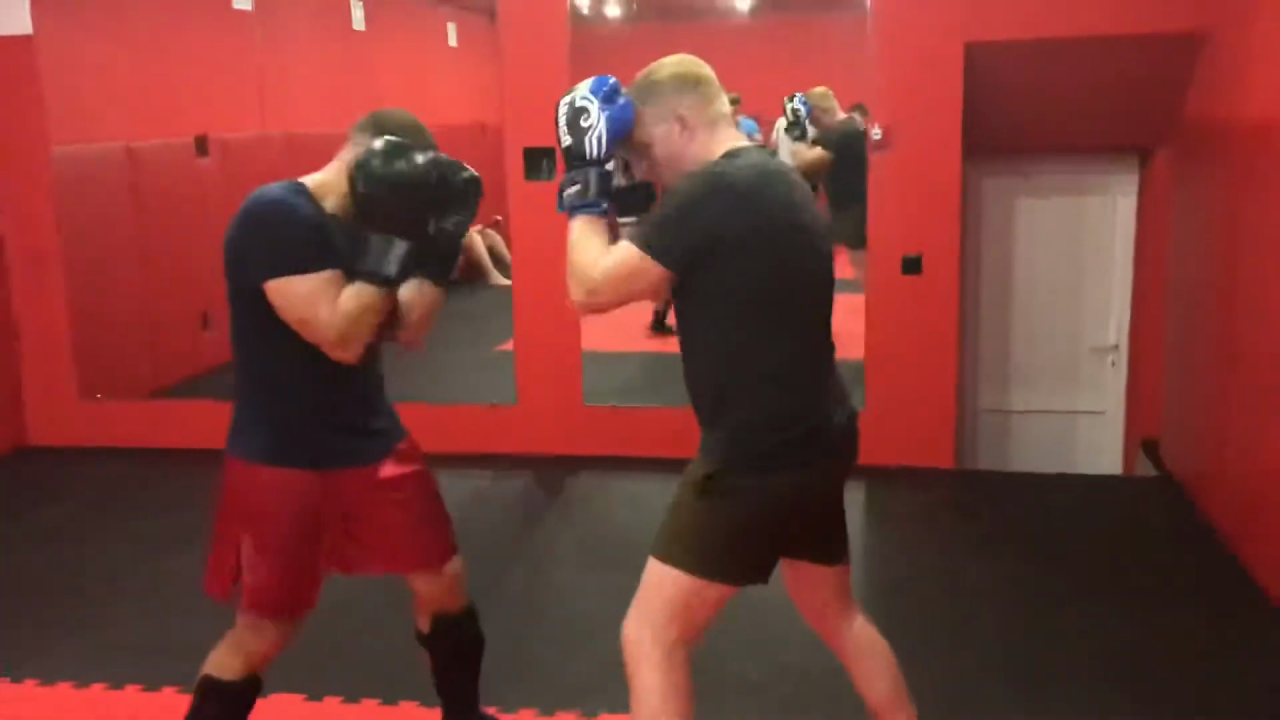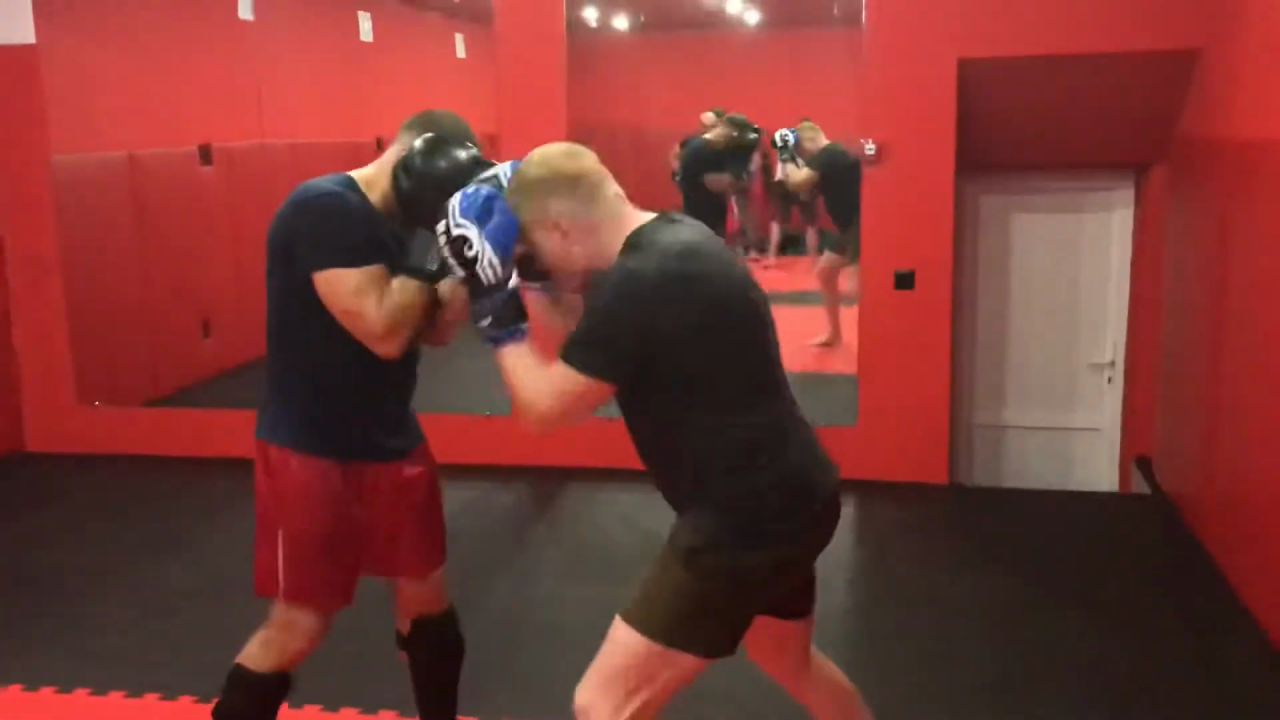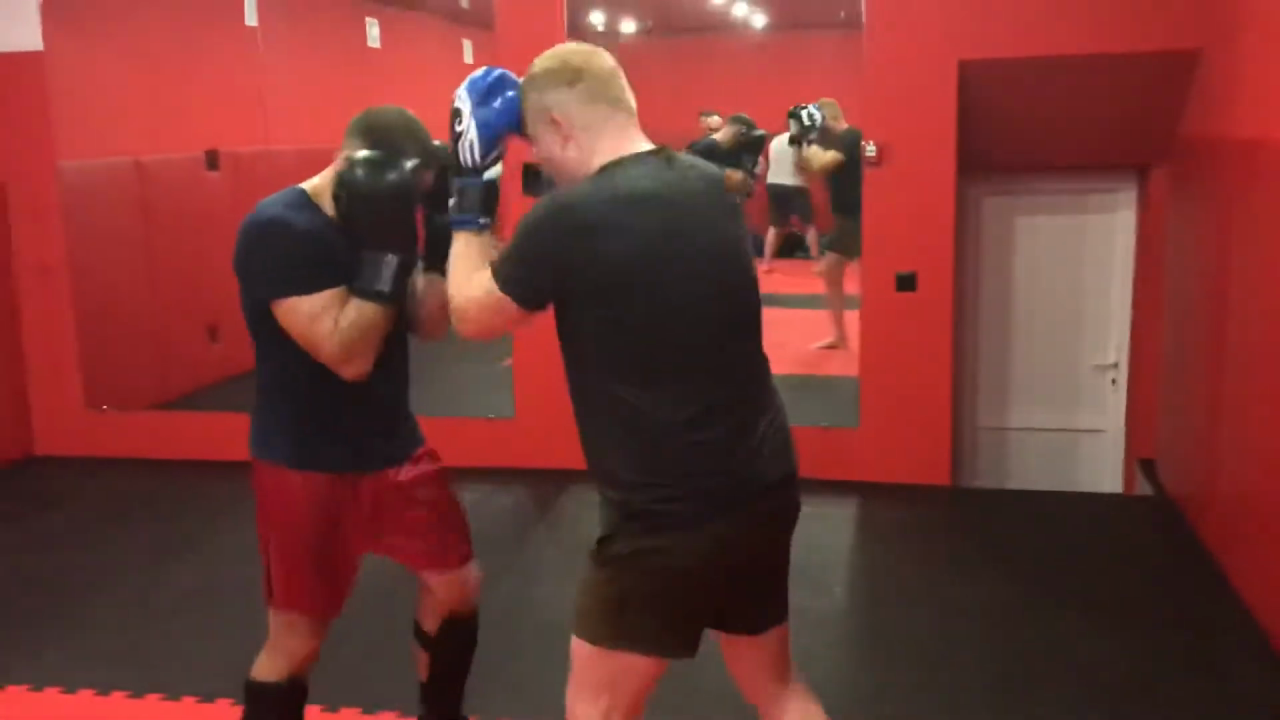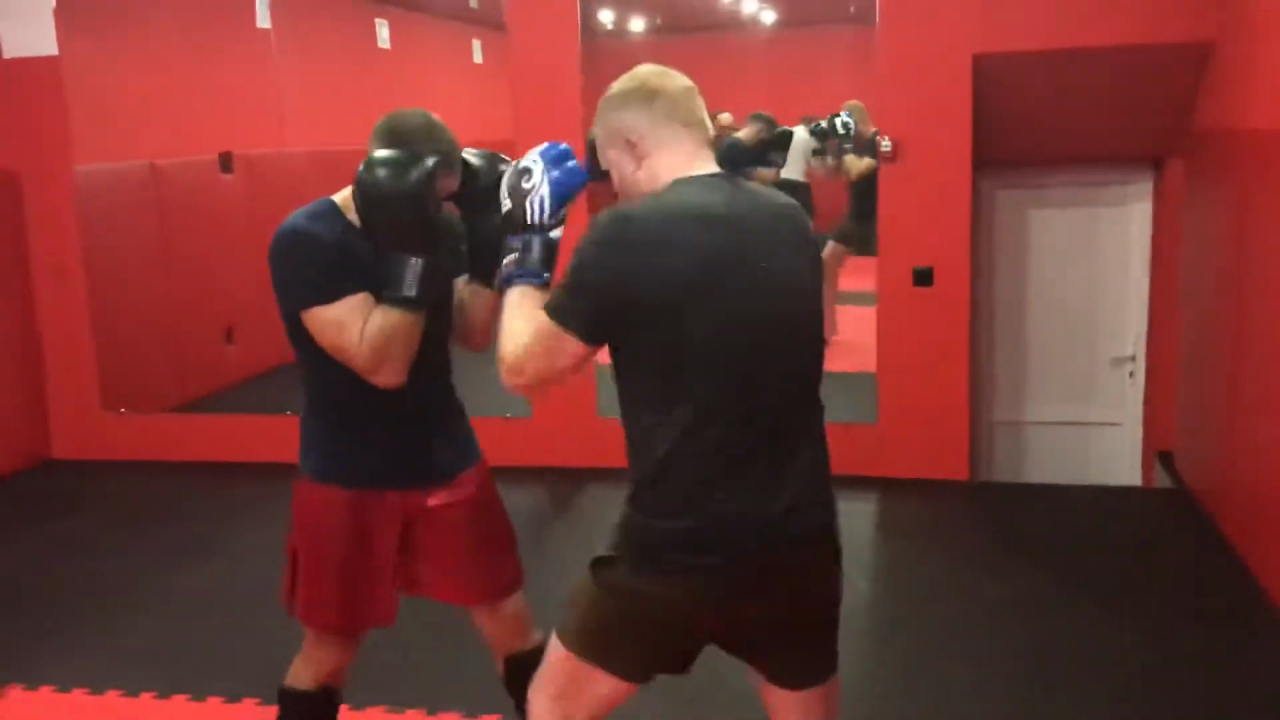
dt=0.3s
person 1, frame 1
left shoulder: (713, 193)
right shoulder: (771, 182)
left elbow: (592, 289)
right elbow: (657, 273)
left wrist: (584, 180)
right wrist: (609, 191)
left hip: (751, 456)
right hip: (813, 441)
left knee: (652, 636)
right knee: (836, 615)
person 1, frame 2
left shoulder: (639, 285)
right shoulder: (683, 238)
left elbow: (547, 406)
left wrist: (495, 308)
right wrist: (551, 287)
left hip: (742, 519)
right hip: (795, 498)
right knee: (789, 658)
person 1, frame 3
left shoulder: (572, 217)
right shoulder: (708, 185)
left elbow: (473, 315)
left wrist: (468, 193)
left hip: (667, 511)
right hip: (762, 486)
person 1, frame 4
left shoulder: (631, 236)
right shoulder: (787, 220)
left elbow: (522, 369)
left wrist: (523, 256)
left hip: (674, 552)
right hip: (798, 540)
person 2, frame 1
left shoulder: (368, 220)
right shoulder: (271, 217)
left elbow: (409, 329)
right elbow: (342, 338)
left wrist: (440, 240)
right wrist: (393, 237)
left hip: (371, 438)
right hip: (281, 459)
left knee: (443, 583)
right knee: (263, 631)
person 2, frame 2
left shoulder: (406, 216)
right shoulder: (323, 210)
left elbow: (439, 328)
right elbow: (384, 334)
right wrist: (427, 233)
left hip: (392, 439)
right hip: (309, 447)
left knee: (426, 594)
right knee: (299, 624)
person 2, frame 3
left shoulder: (377, 220)
right shoulder: (278, 230)
left elbow: (429, 322)
right elbow: (350, 356)
right wrist: (383, 249)
left hip: (393, 443)
right hip: (306, 461)
left knee: (456, 585)
right knee: (297, 634)
person 2, frame 4
left shoulder: (432, 225)
right shoulder: (307, 241)
left elbow: (475, 335)
right elbow: (383, 364)
left wrist: (489, 239)
right wrist: (408, 252)
left hip: (445, 459)
right hip: (347, 476)
left knee: (509, 621)
right knee: (329, 647)
person 3, frame 1
left shoulder: (844, 133)
right shoulder: (838, 131)
left elbow: (806, 162)
right elbow: (812, 156)
right wrist: (800, 133)
left hip: (856, 211)
right hip: (841, 209)
person 3, frame 2
left shoulder: (829, 156)
right shoulder: (827, 156)
left elbow: (795, 183)
right elbow: (802, 190)
left hip: (863, 225)
right hip: (849, 226)
left knee: (859, 287)
right knee: (824, 273)
right ankle: (834, 333)
person 3, frame 3
left shoulder: (851, 138)
right shoulder: (834, 140)
left elbow: (819, 165)
right elbow: (808, 168)
left wrist: (812, 135)
right wrist: (802, 139)
left hip: (861, 219)
right hip: (846, 219)
right knee: (829, 272)
right ankle: (839, 335)
person 3, frame 4
left shoulder: (878, 143)
right shoulder: (852, 141)
left elbow: (855, 172)
left wrist: (844, 141)
right wrist: (832, 145)
left hip: (881, 219)
right hip: (858, 215)
right knee: (827, 262)
right ankle: (828, 325)
